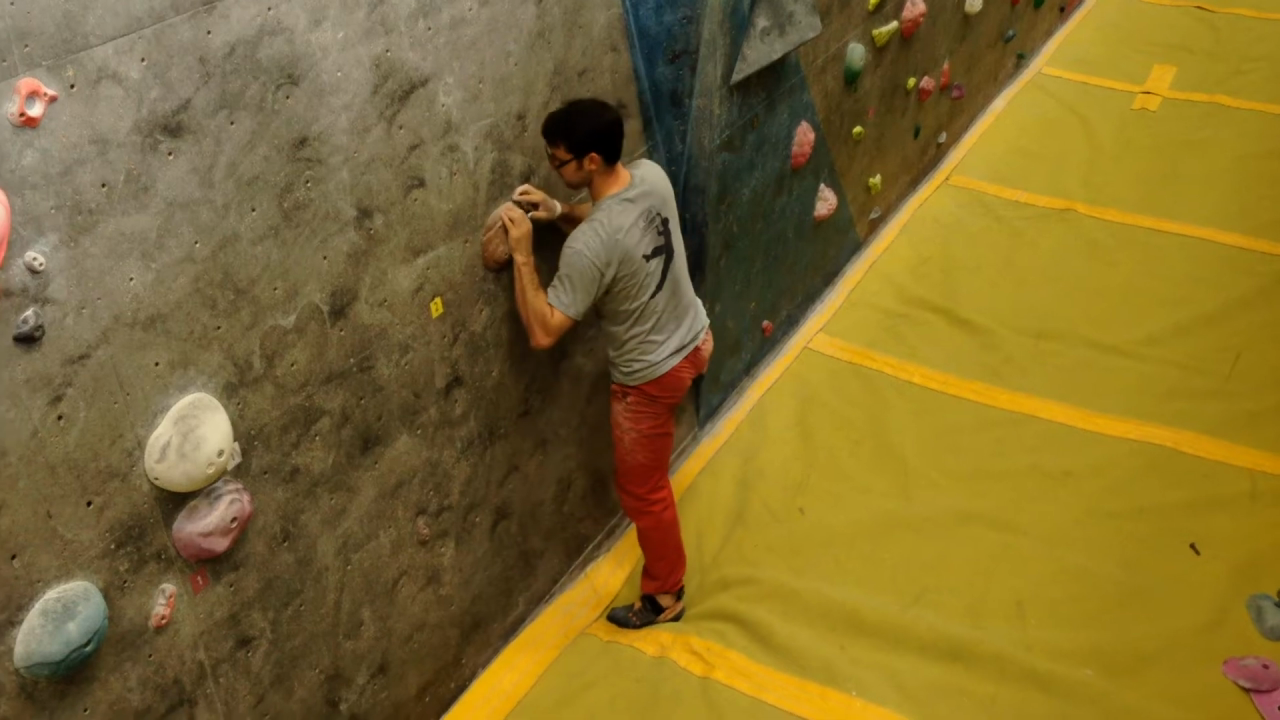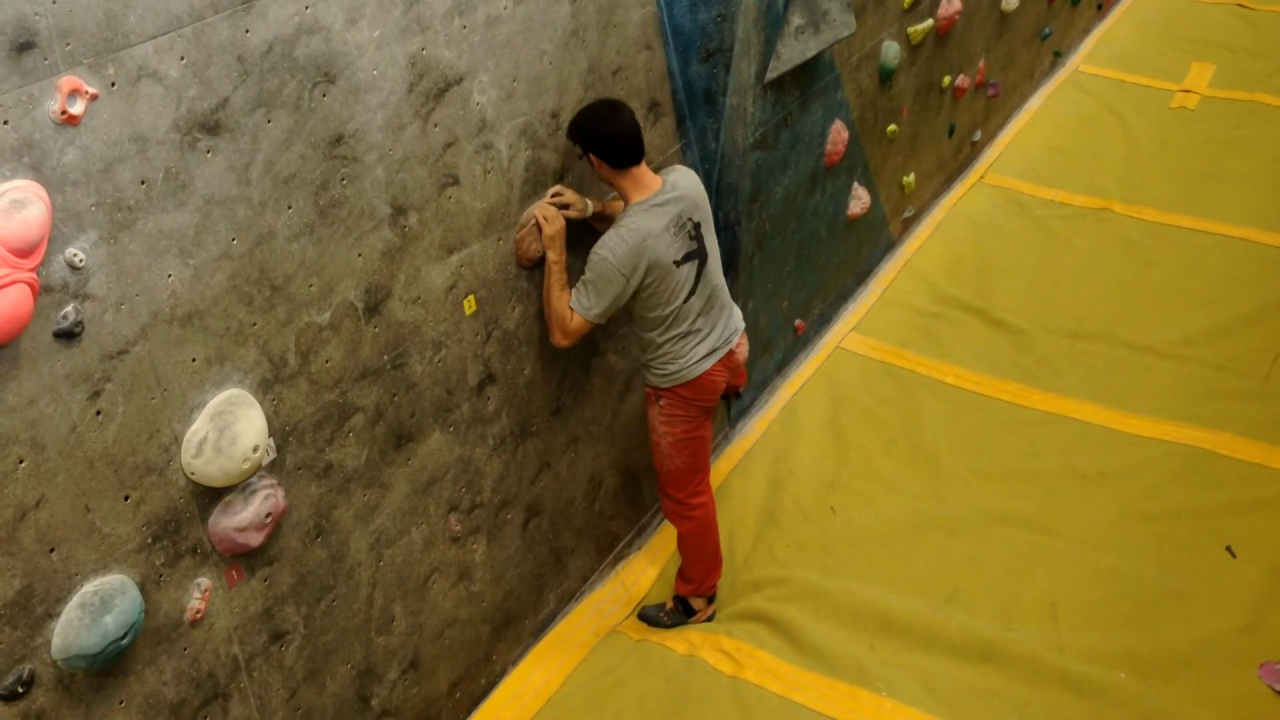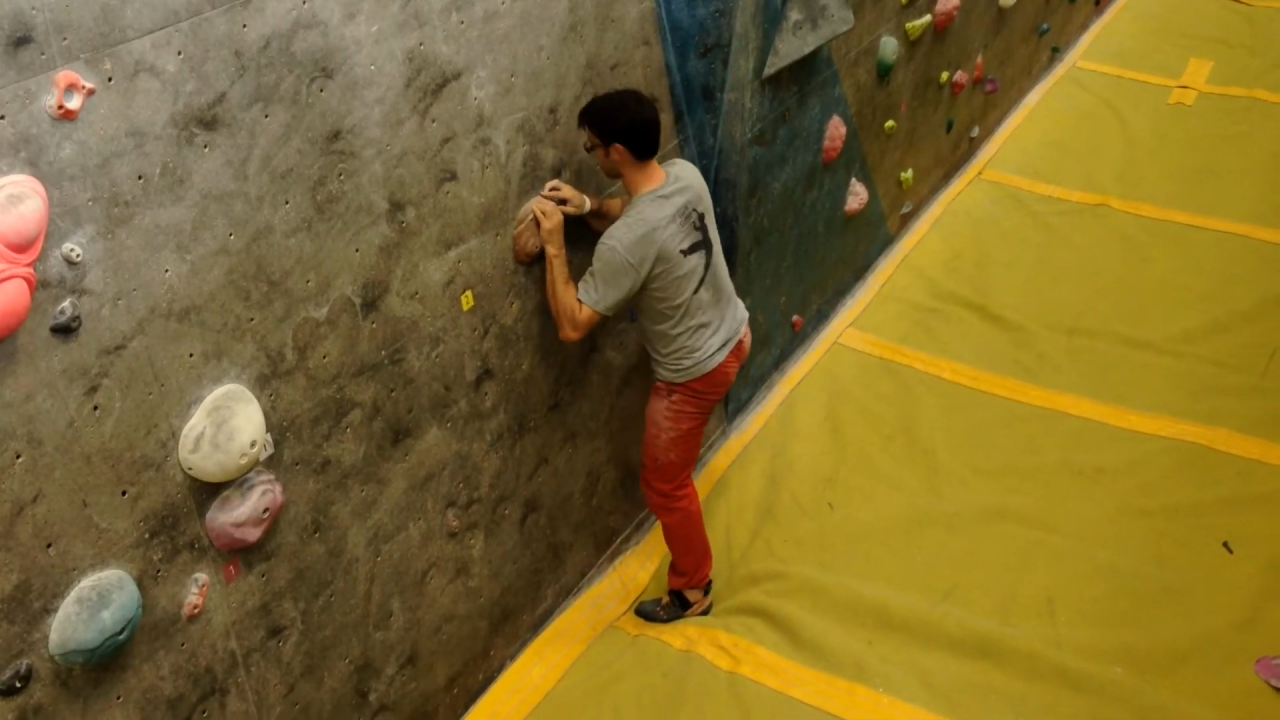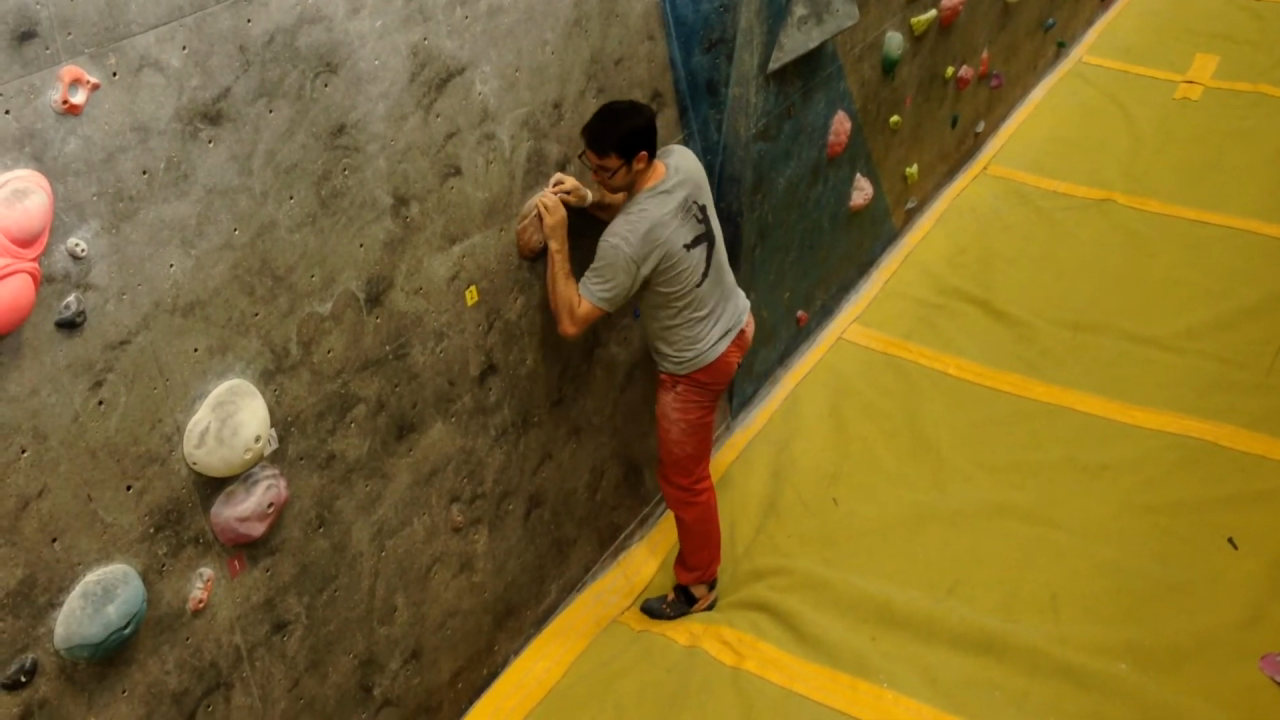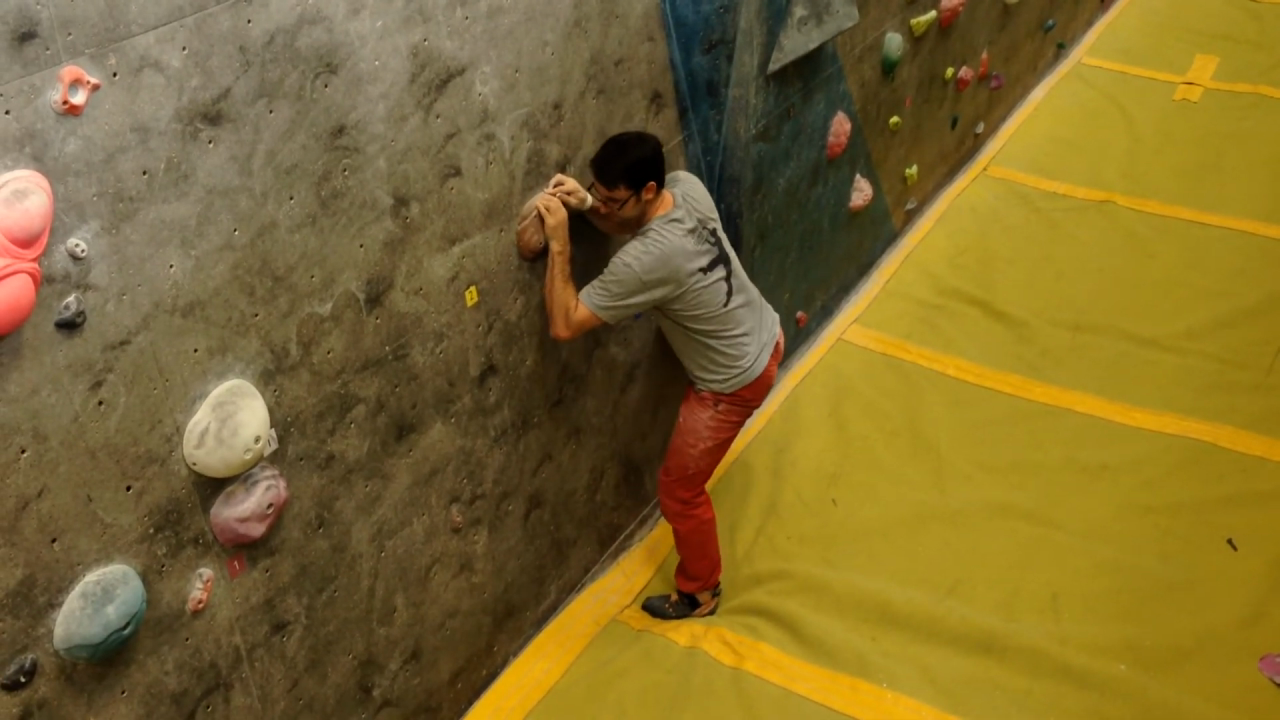
dt=1s
person 1, frame 1
left shoulder: (589, 248)
right shoulder: (652, 175)
left elbow: (543, 333)
left wrist: (523, 254)
right wrist: (559, 210)
left hip: (649, 377)
right hip: (695, 335)
left knee: (644, 492)
left ankle: (664, 596)
right ankle: (696, 374)
person 1, frame 2
left shoulder: (617, 250)
right shoulder: (685, 180)
left elbow: (563, 332)
left wrist: (555, 250)
right wrist: (592, 208)
left hip: (685, 381)
right hip: (731, 340)
left knee: (685, 496)
left ankle: (697, 598)
right ankle: (734, 386)
person 1, frame 3
left shoulder: (627, 244)
right shoulder: (685, 174)
left elbow: (571, 326)
left wrist: (554, 246)
right wrist: (589, 206)
left hip: (694, 374)
right hip: (735, 333)
left knee: (664, 485)
left ankle: (691, 592)
person 1, frame 4
left shoulder: (627, 241)
right shoulder: (684, 161)
left elbow: (571, 321)
left wrist: (557, 240)
right wrist: (590, 200)
left hip: (697, 364)
right hip: (736, 323)
left knee: (683, 480)
left ankle: (697, 587)
person 1, frame 5
left shoulder: (643, 262)
right shoulder: (687, 186)
left elbow: (563, 324)
right elbow: (636, 224)
left wrist: (559, 242)
right wrist: (587, 205)
left hip: (736, 381)
right hip: (766, 336)
left knee: (678, 490)
left ankle: (699, 592)
